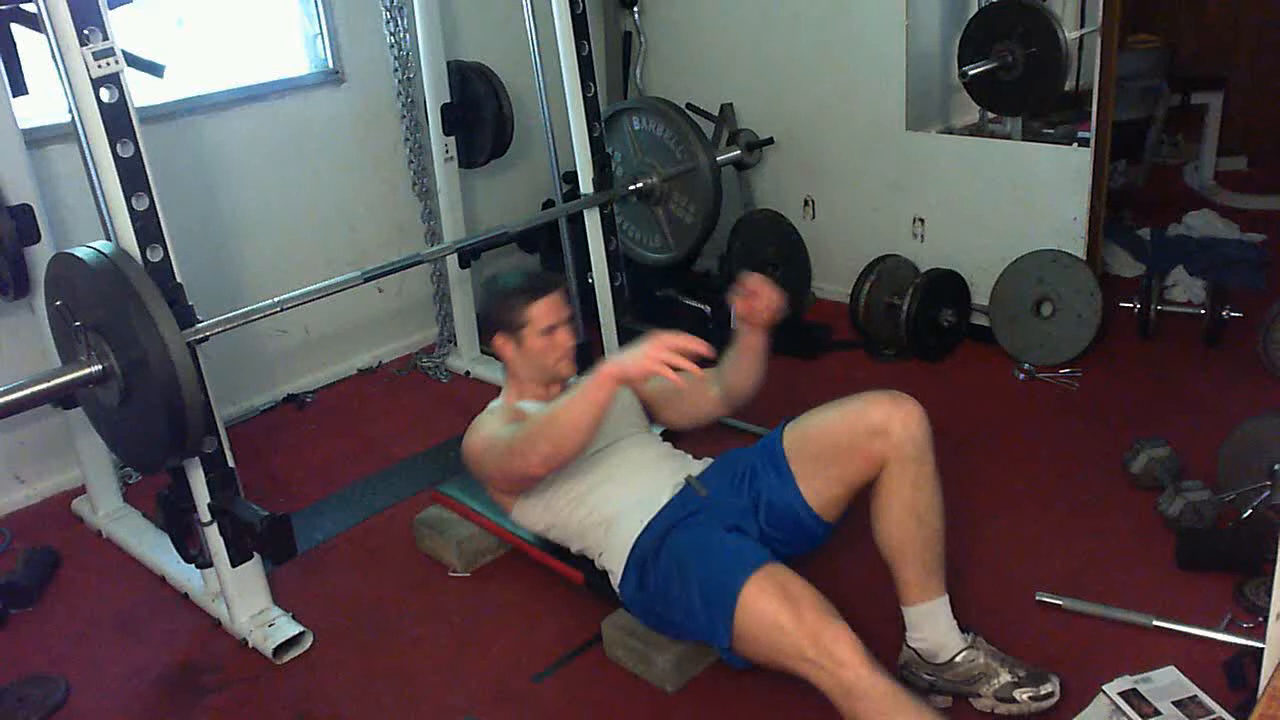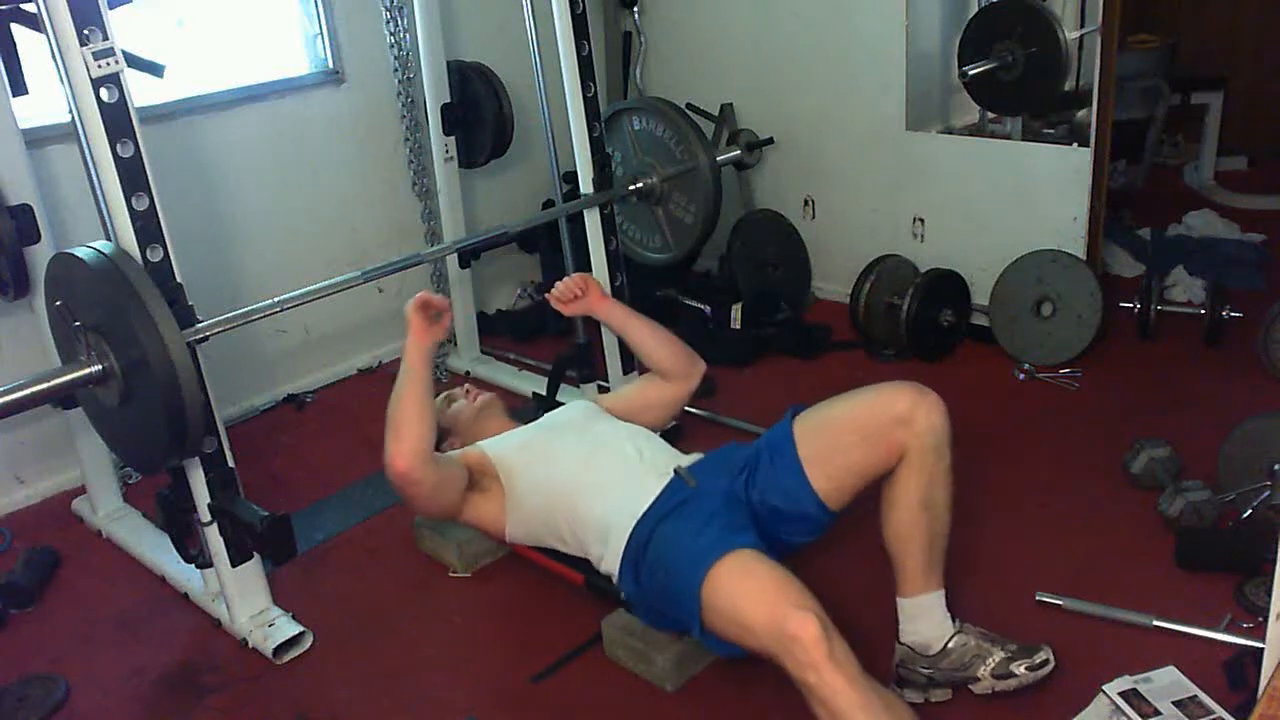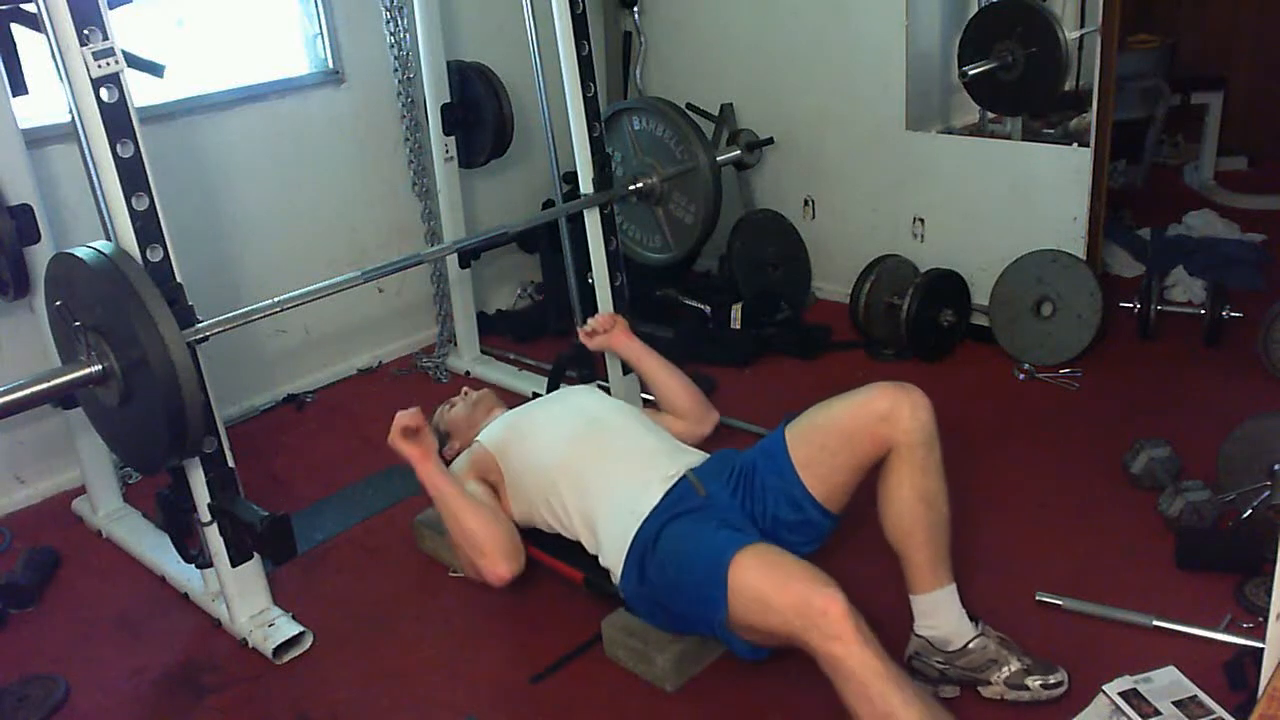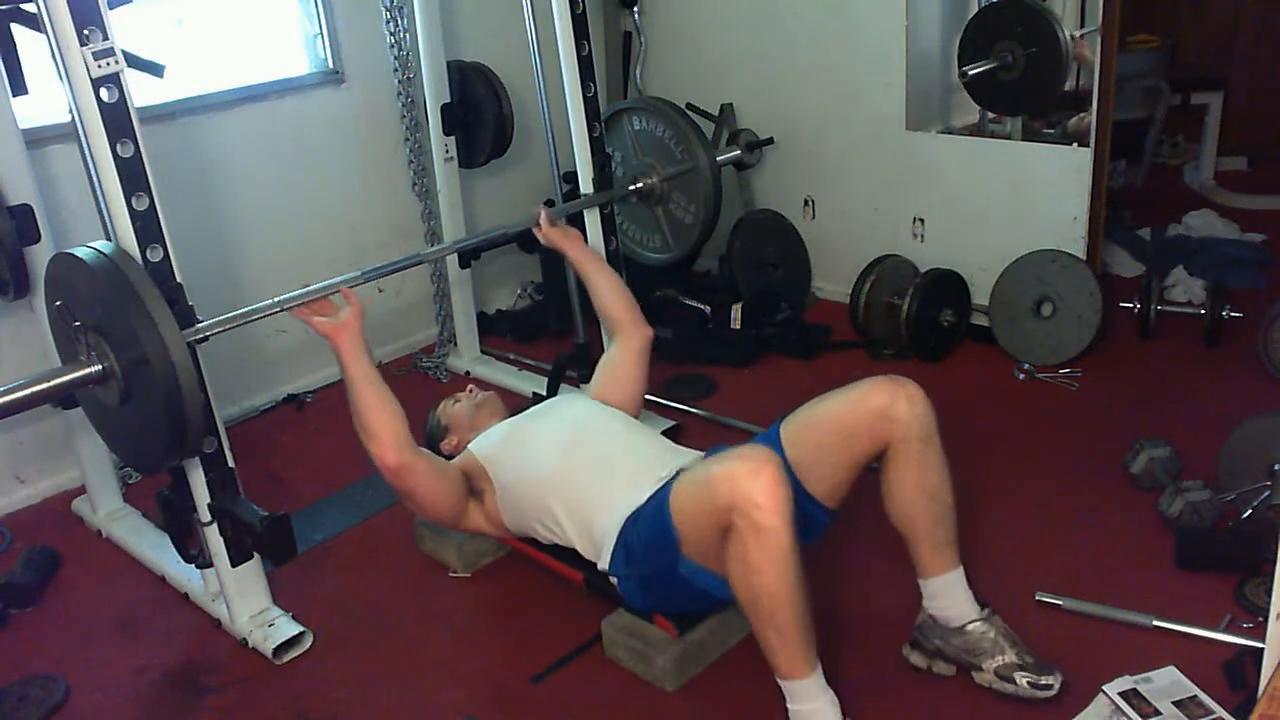
dt=0.7s
person 1, frame 1
left shoulder: (595, 389)
right shoulder: (488, 438)
left elbow: (719, 396)
right elbow: (534, 458)
left wrist: (753, 328)
right wrist: (614, 370)
left hip: (722, 486)
right hip: (659, 544)
left knee: (895, 418)
right knee: (836, 654)
left ankle: (937, 652)
person 1, frame 2
left shoulder: (578, 412)
right shoulder: (473, 474)
left elbow: (684, 374)
right elbow: (405, 465)
left wrist: (604, 307)
right wrist: (418, 346)
left hip: (724, 476)
right hip: (658, 532)
left knee: (915, 411)
right knee: (806, 636)
left ankle: (928, 646)
person 1, frame 3
left shoulder: (570, 403)
right shoulder: (472, 470)
left elbow: (699, 419)
right elbow: (500, 563)
left wrist: (626, 344)
right wrist: (423, 463)
left hip: (728, 481)
right hip: (659, 540)
left knee: (899, 410)
right knee: (826, 612)
left ankle: (944, 642)
person 1, frame 4
left shoulder: (581, 409)
right shoulder: (471, 482)
left elbow: (632, 332)
right elbow: (395, 457)
left wrist: (574, 248)
right wrist: (350, 343)
left hip: (707, 483)
right hip: (650, 542)
left knee: (896, 402)
right knee: (756, 476)
left ankle: (948, 620)
